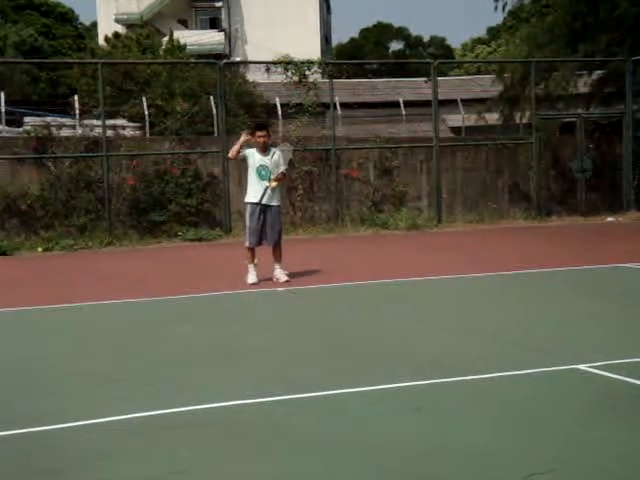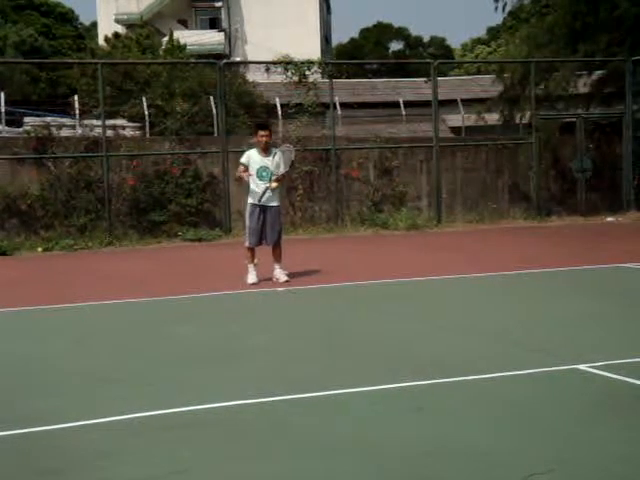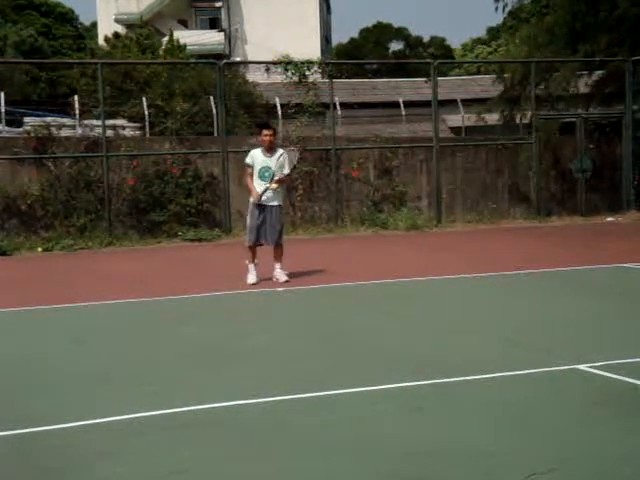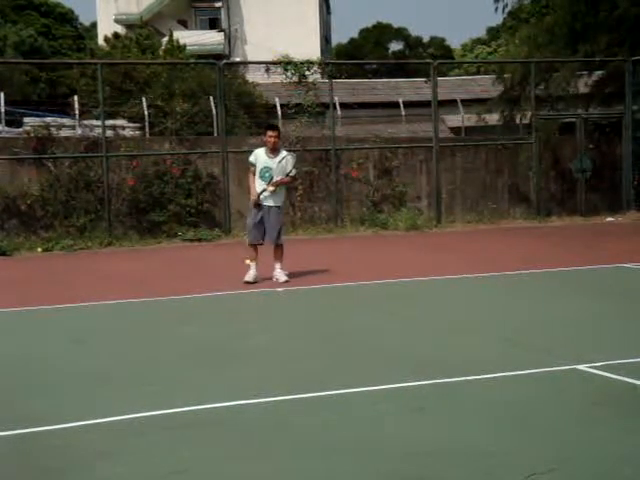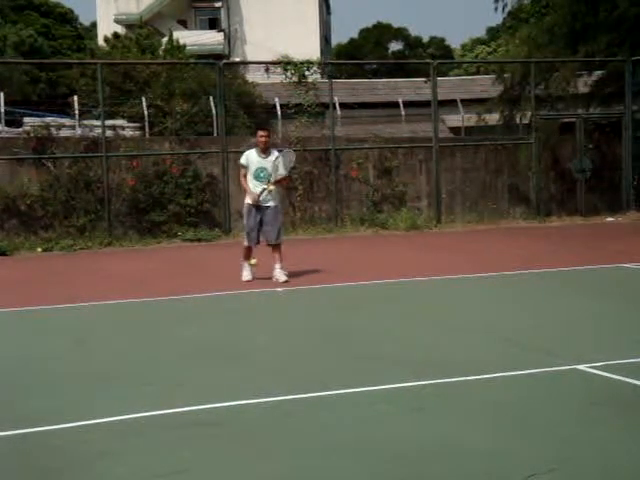
dt=0.3s
person 1, frame 1
left shoulder: (277, 154)
right shoulder: (249, 153)
left elbow: (283, 174)
right elbow: (231, 155)
left wrist: (278, 178)
right wrist: (242, 140)
left hip: (273, 201)
right hip: (254, 201)
left knee: (276, 238)
right knee: (251, 238)
left ankle: (278, 270)
right ankle: (251, 271)
person 1, frame 2
left shoulder: (277, 154)
right shoulder: (249, 155)
left elbow: (282, 175)
right elbow: (238, 173)
left wrist: (278, 179)
right wrist: (243, 174)
left hip: (273, 202)
right hip: (255, 202)
left knee: (276, 238)
right knee: (251, 239)
left ankle: (278, 270)
right ankle: (251, 271)
person 1, frame 3
left shoulder: (282, 154)
right shoulder: (253, 154)
left elbow: (286, 176)
right elbow: (248, 175)
left wrist: (281, 180)
right wrist: (253, 191)
left hip: (275, 202)
right hip: (257, 201)
left knee: (277, 238)
right knee: (252, 238)
left ankle: (278, 270)
right ankle: (252, 271)
person 1, frame 4
left shoulder: (286, 157)
right shoulder: (257, 153)
left elbow: (291, 178)
right elbow: (251, 174)
left wrist: (279, 182)
right wrist: (253, 191)
left hip: (275, 203)
right hip: (258, 201)
left knee: (277, 239)
right knee: (253, 238)
left ankle: (278, 271)
right ankle: (252, 270)
person 1, frame 5
left shoulder: (276, 155)
right shoulder: (248, 155)
left elbow: (282, 177)
right elbow: (242, 177)
left wrist: (276, 181)
right wrist: (250, 192)
left hip: (271, 203)
right hip: (252, 202)
left knee: (275, 238)
right knee: (249, 239)
left ankle: (278, 270)
right ankle: (246, 267)
